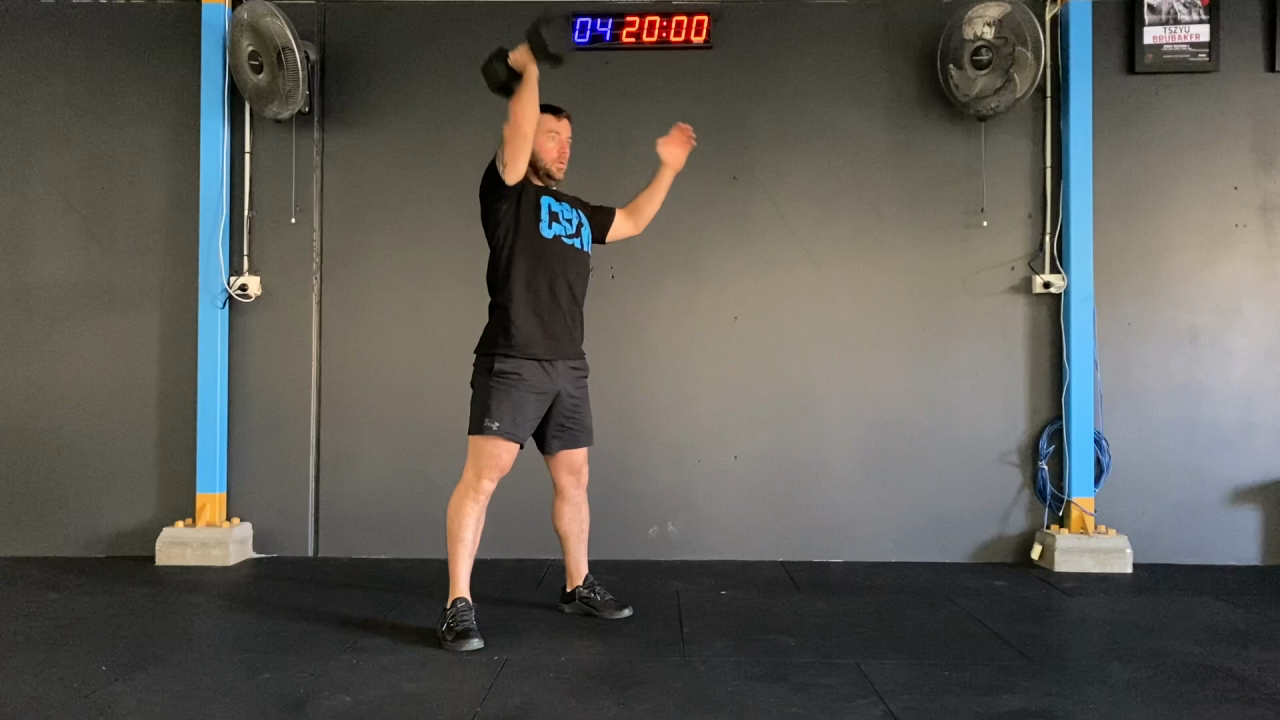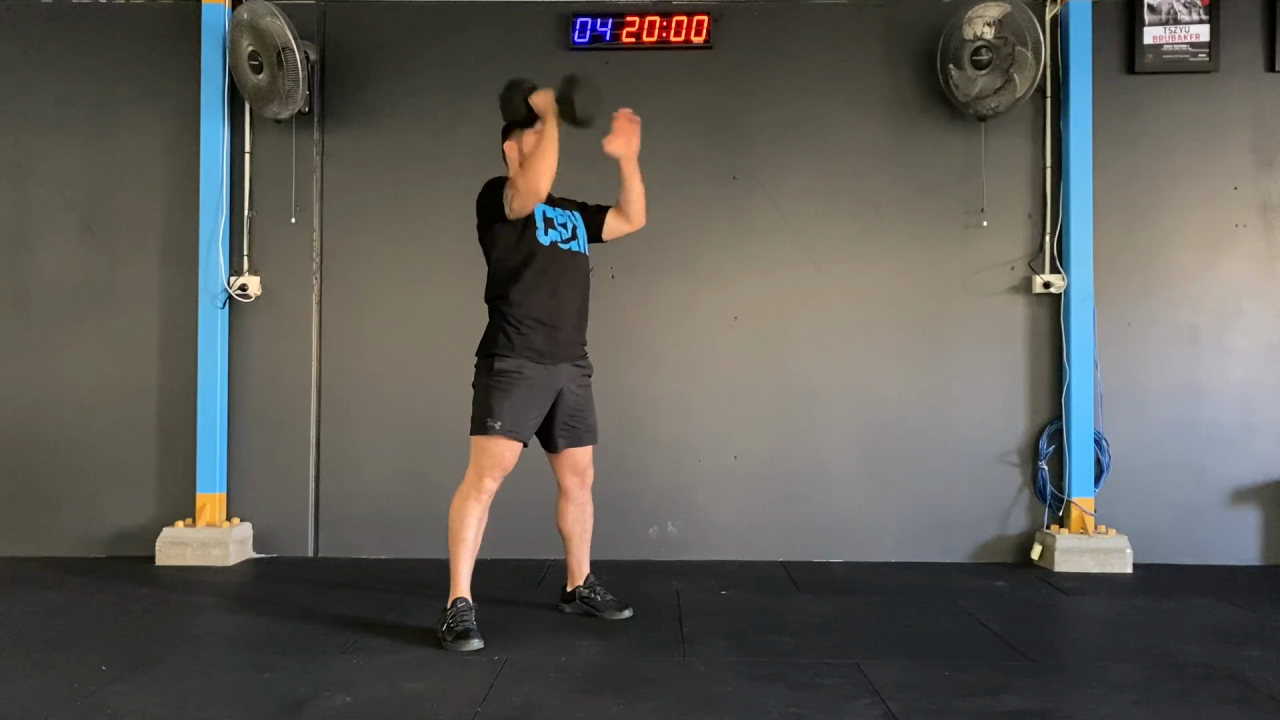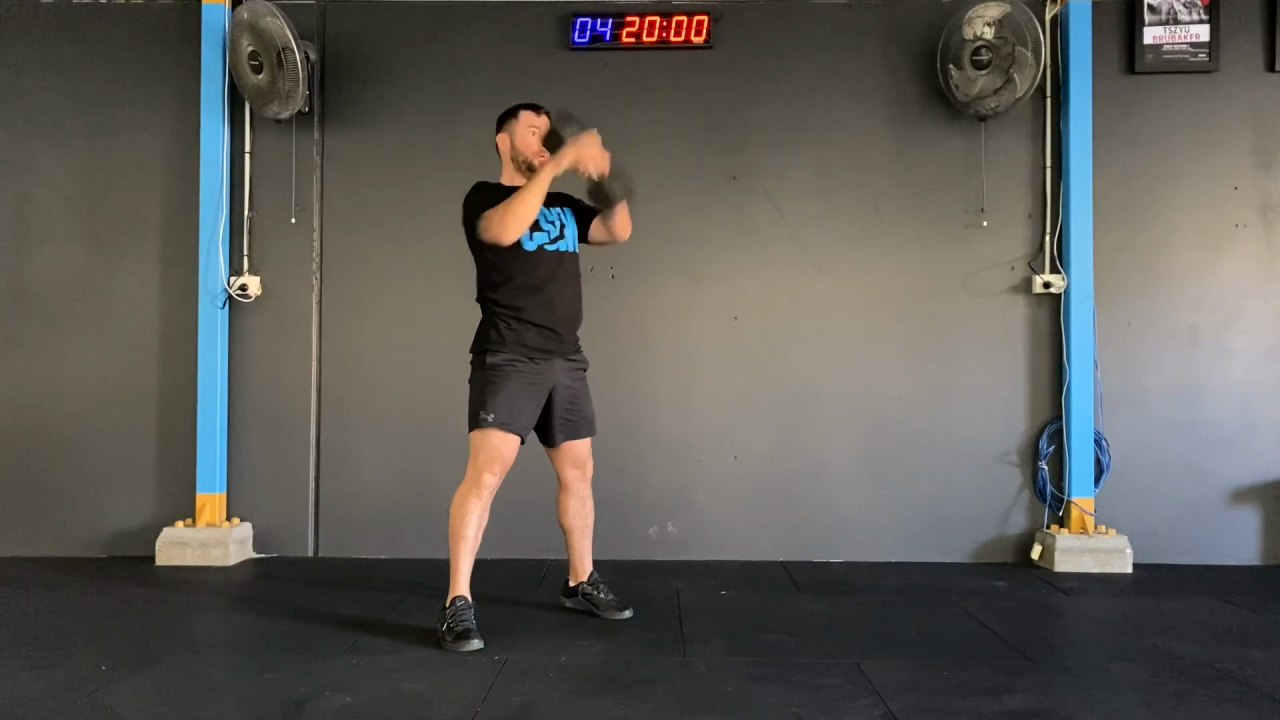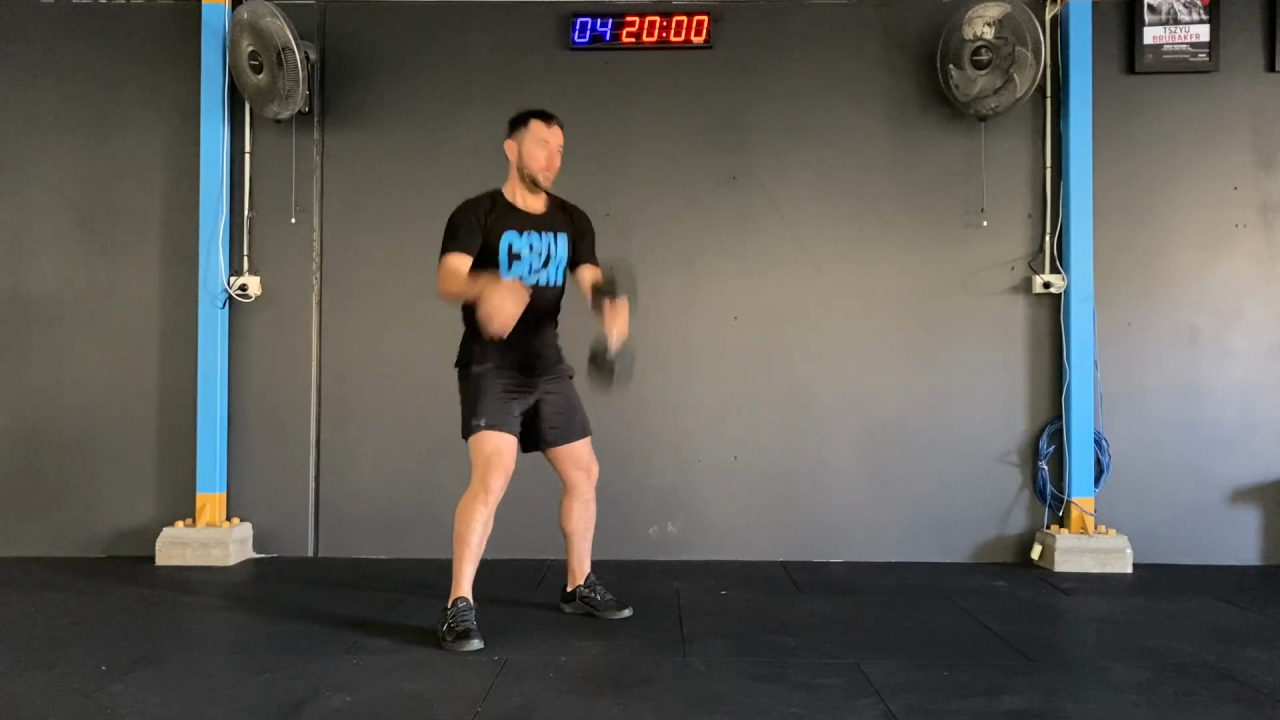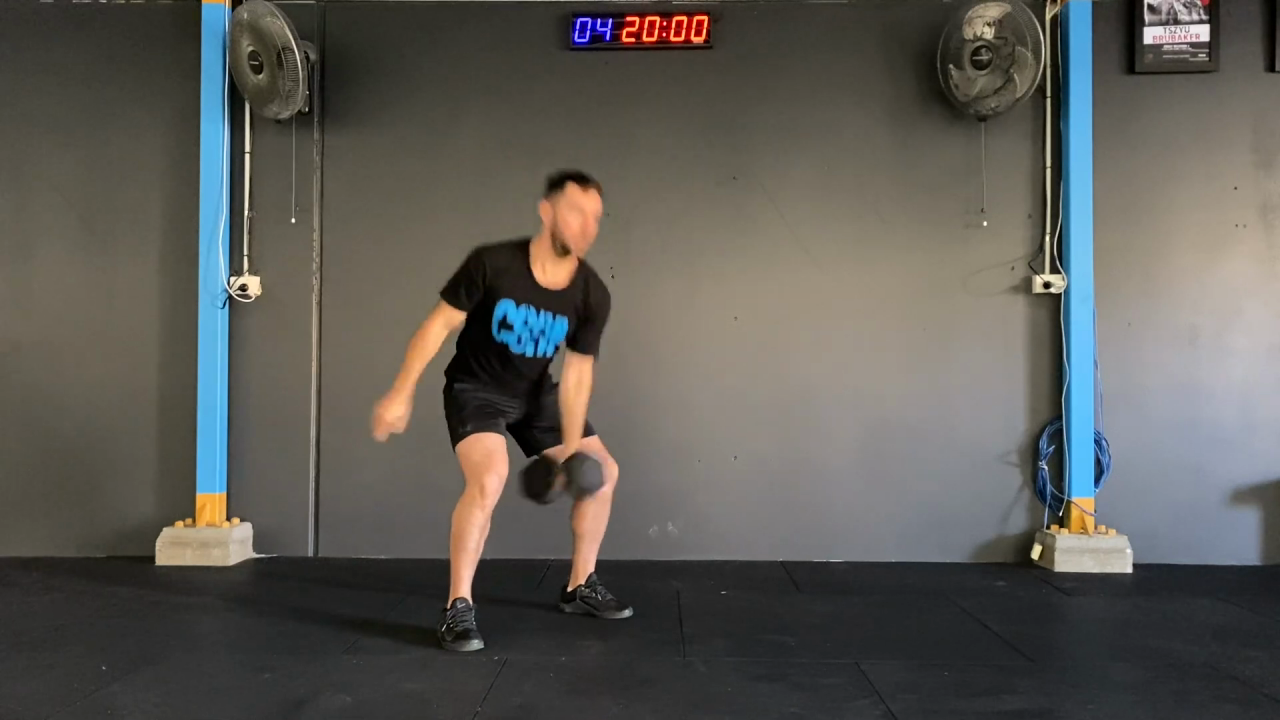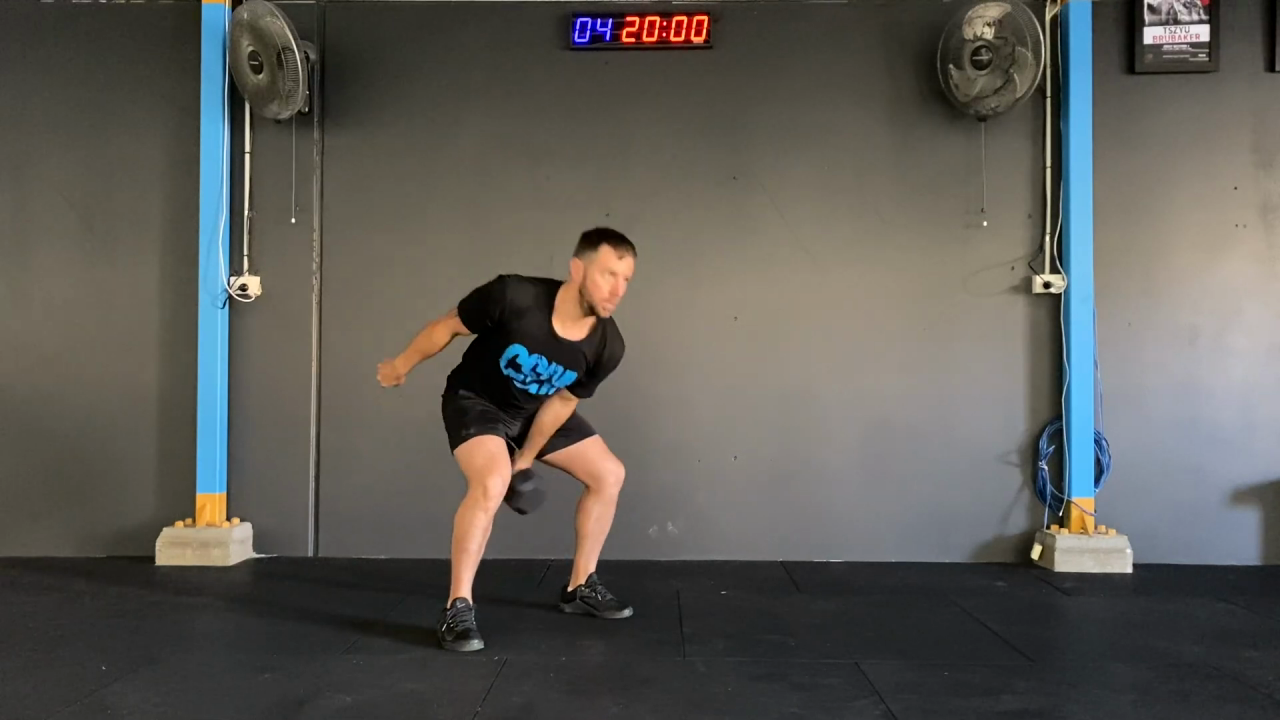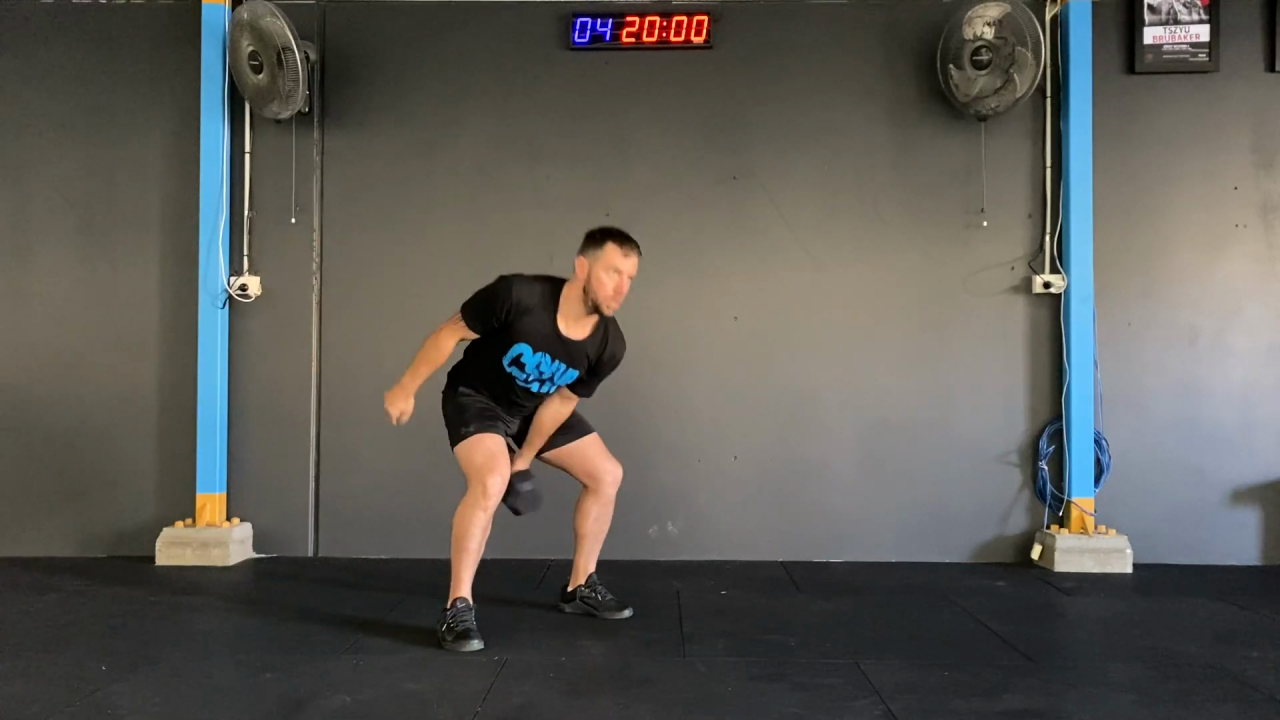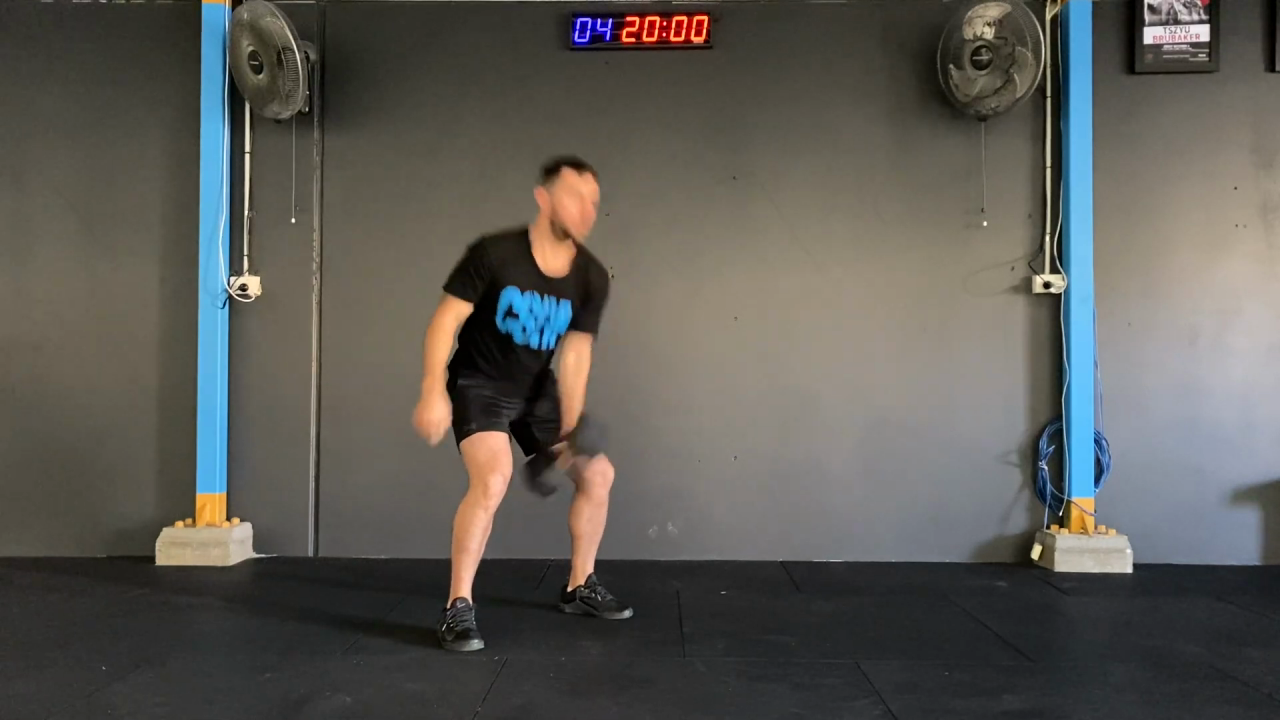
dt=0.2s
person 1, frame 1
left shoulder: (577, 211)
right shoulder: (508, 190)
left elbow: (634, 222)
right elbow: (516, 134)
left wrist: (666, 167)
right wrist: (526, 72)
left hip: (566, 366)
right hip: (512, 362)
left knee: (573, 479)
right knee: (482, 478)
left ankle: (579, 585)
right ankle: (458, 604)
person 1, frame 2
left shoulder: (573, 211)
right shoulder: (498, 196)
left elbow: (633, 218)
right elbow: (533, 189)
left wrist: (626, 158)
right wrist: (547, 115)
left hip: (570, 366)
right hip: (513, 362)
left knee: (578, 478)
right knee: (485, 479)
left ankle: (579, 585)
right ankle: (457, 605)
person 1, frame 3
left shoulder: (564, 204)
right shoulder: (487, 196)
left elbow: (618, 230)
right elbow: (501, 232)
left wrist: (603, 177)
right wrist: (560, 163)
left hip: (565, 359)
right hip: (507, 357)
left knee: (578, 473)
right knee: (486, 474)
left ankle: (581, 583)
right ankle: (457, 603)
person 1, frame 4
left shoulder: (571, 220)
right shoulder: (478, 213)
left elbow: (590, 280)
right elbow: (450, 278)
left wrist: (612, 306)
right wrist: (485, 287)
left hip: (547, 369)
right hip: (490, 369)
left knee: (581, 473)
right knee: (492, 479)
left ankle: (580, 585)
right ankle: (459, 606)
person 1, frame 5
left shoulder: (593, 296)
right shoulder: (494, 262)
left elbow: (577, 374)
right elbow: (439, 323)
left wrist: (571, 448)
right wrist: (401, 391)
left hip: (535, 394)
right hip: (475, 389)
left knee: (603, 474)
right knee: (489, 479)
left ankle: (581, 585)
right ankle: (458, 606)
person 1, frame 6
left shoulder: (607, 347)
right shoulder: (514, 297)
left elbow: (562, 403)
right elbow: (446, 326)
left wrist: (527, 457)
right wrist: (399, 365)
left hip: (536, 411)
right hip: (475, 401)
left knee: (609, 475)
right knee: (492, 481)
left ankle: (580, 586)
right ankle: (458, 608)
person 1, frame 7
left shoulder: (608, 345)
right shoulder: (517, 296)
left elbow: (560, 401)
right elbow: (452, 334)
left wrist: (527, 455)
right wrist: (406, 387)
left hip: (533, 409)
right hip: (475, 397)
left knee: (606, 475)
right knee: (491, 481)
left ankle: (580, 587)
right ankle: (457, 608)
person 1, frame 8
left shoulder: (592, 278)
right shoulder: (494, 253)
left elbow: (575, 352)
right elbow: (447, 319)
left wrist: (570, 429)
right wrist: (432, 391)
left hip: (537, 388)
right hip: (478, 385)
left knee: (596, 475)
right knee: (491, 481)
left ankle: (581, 586)
right ankle: (458, 607)
